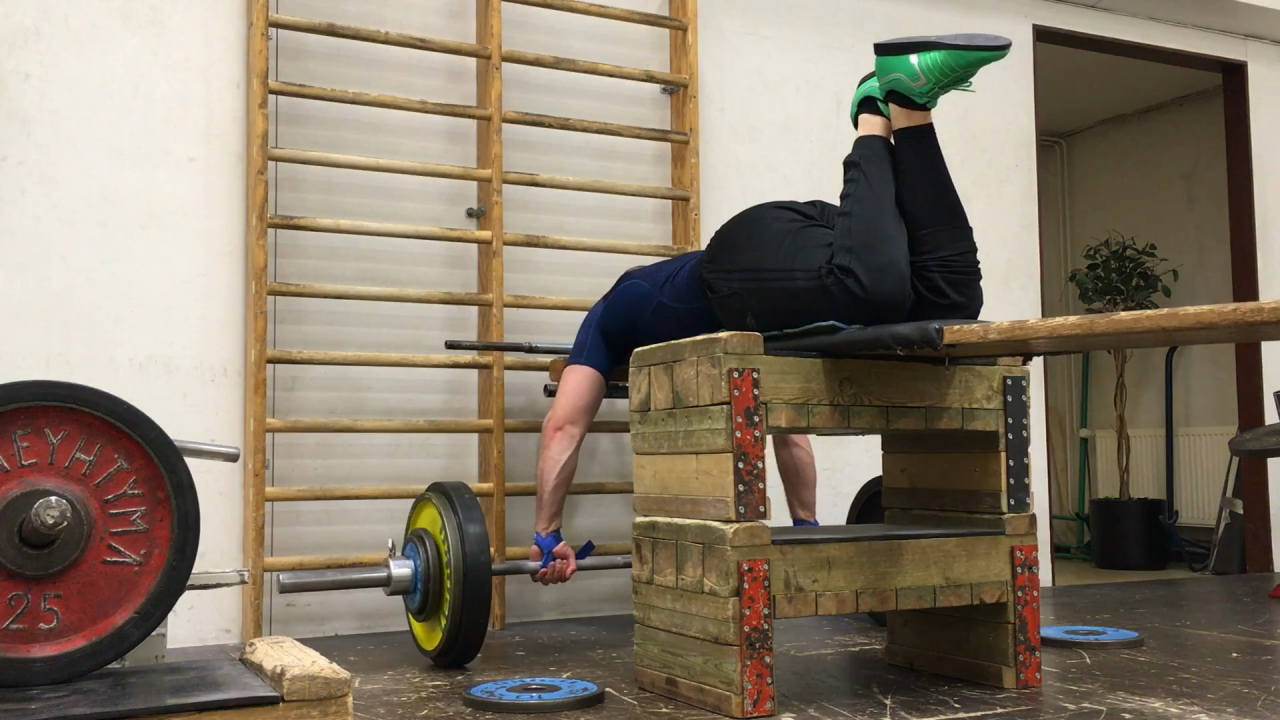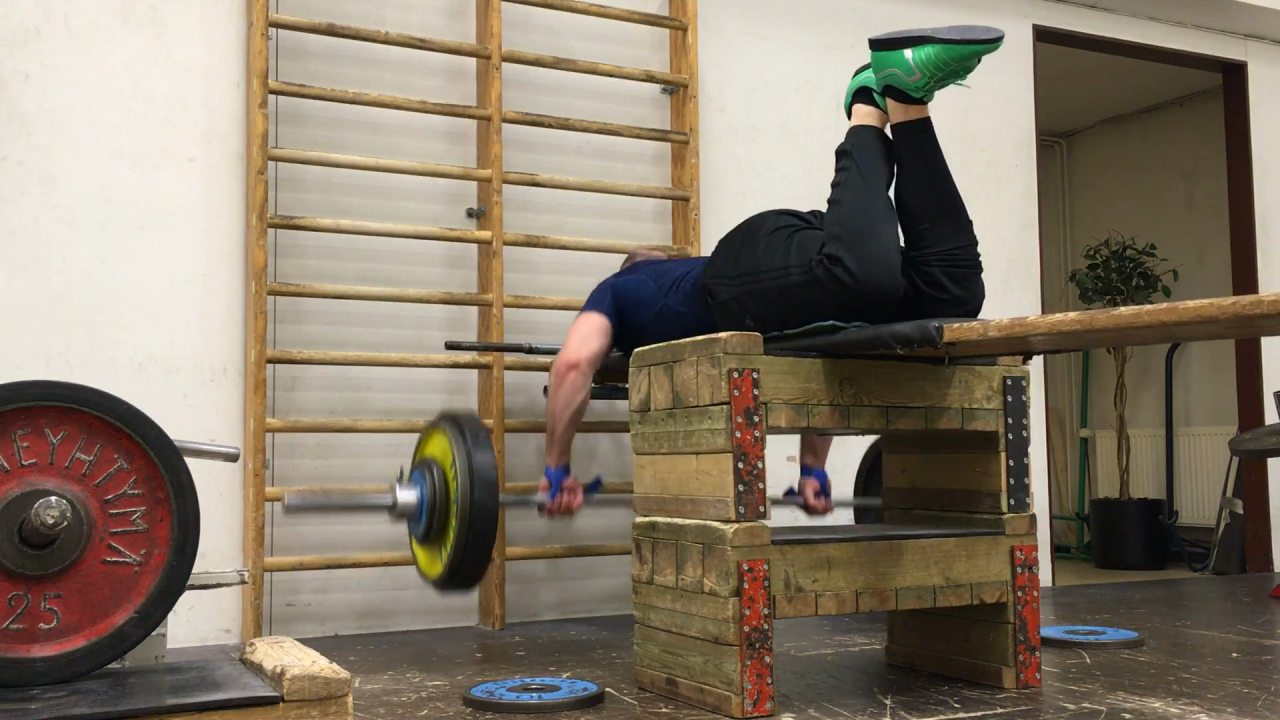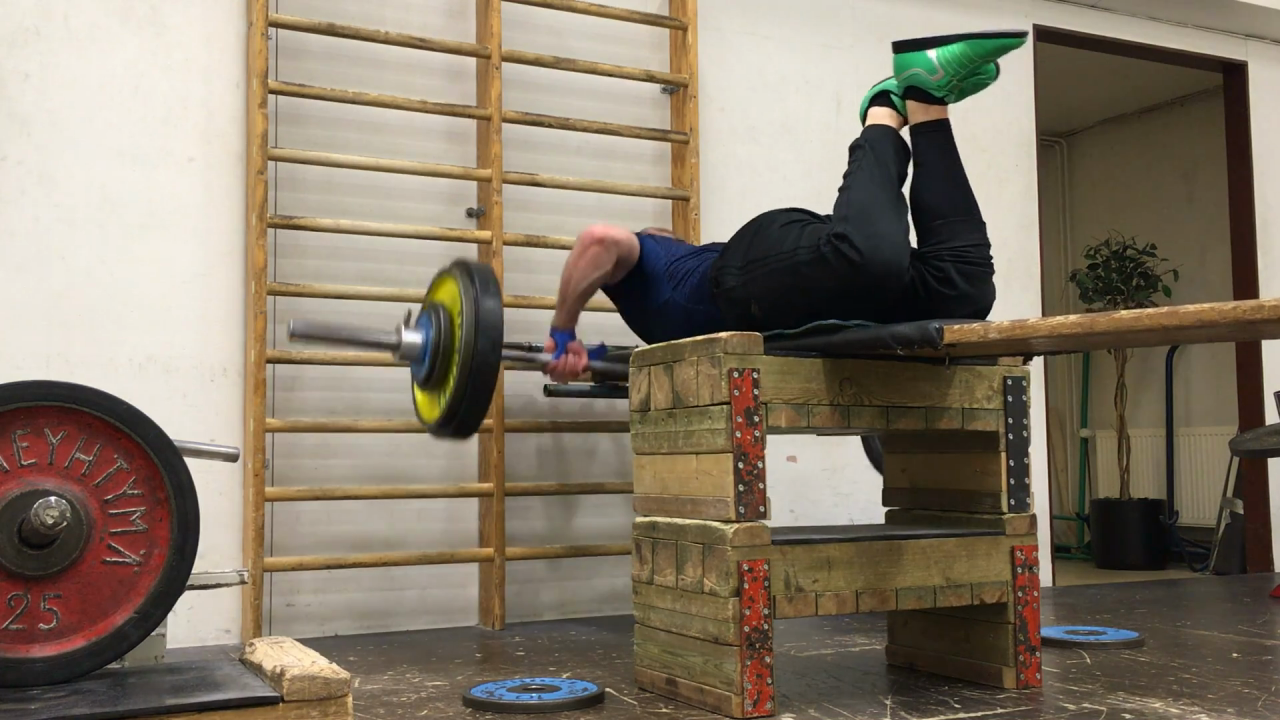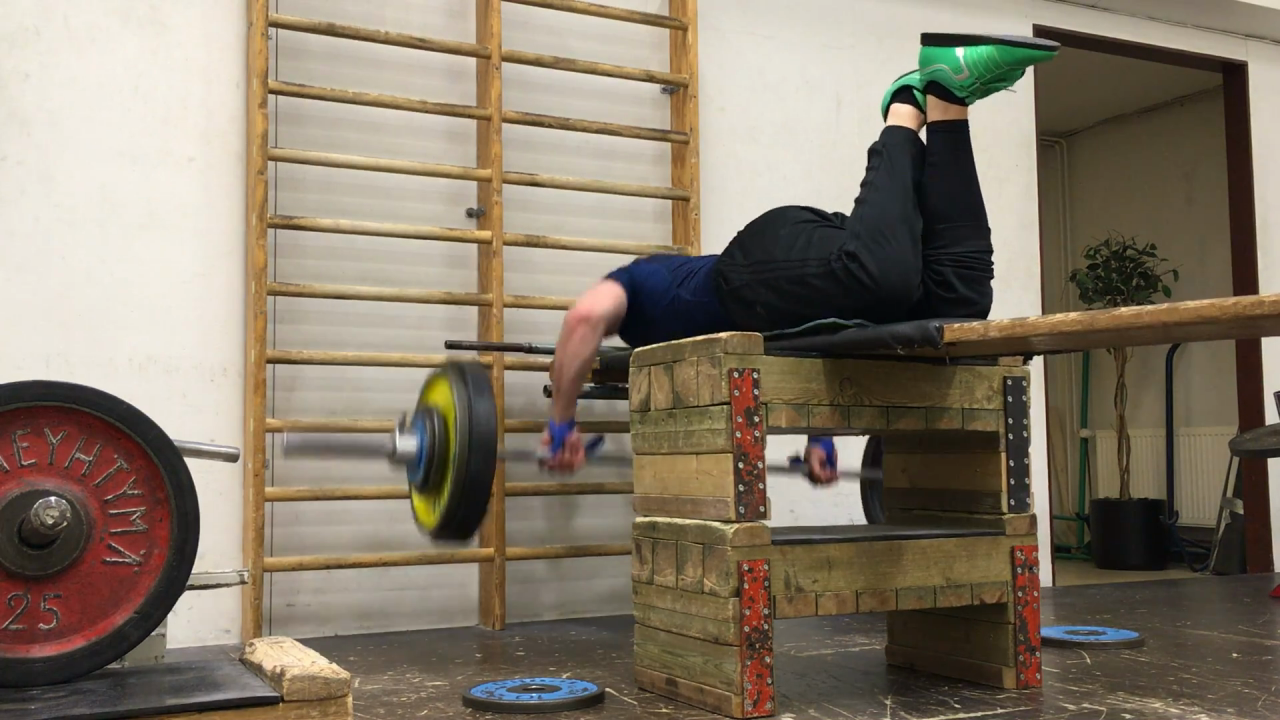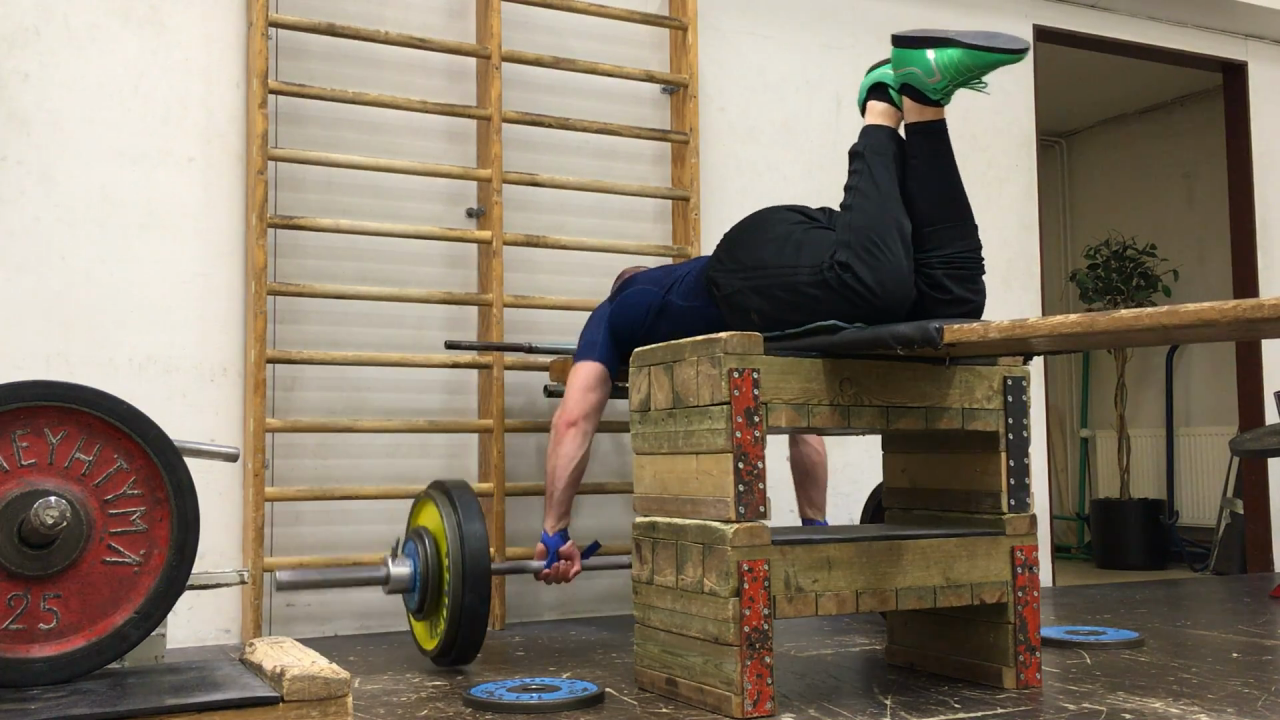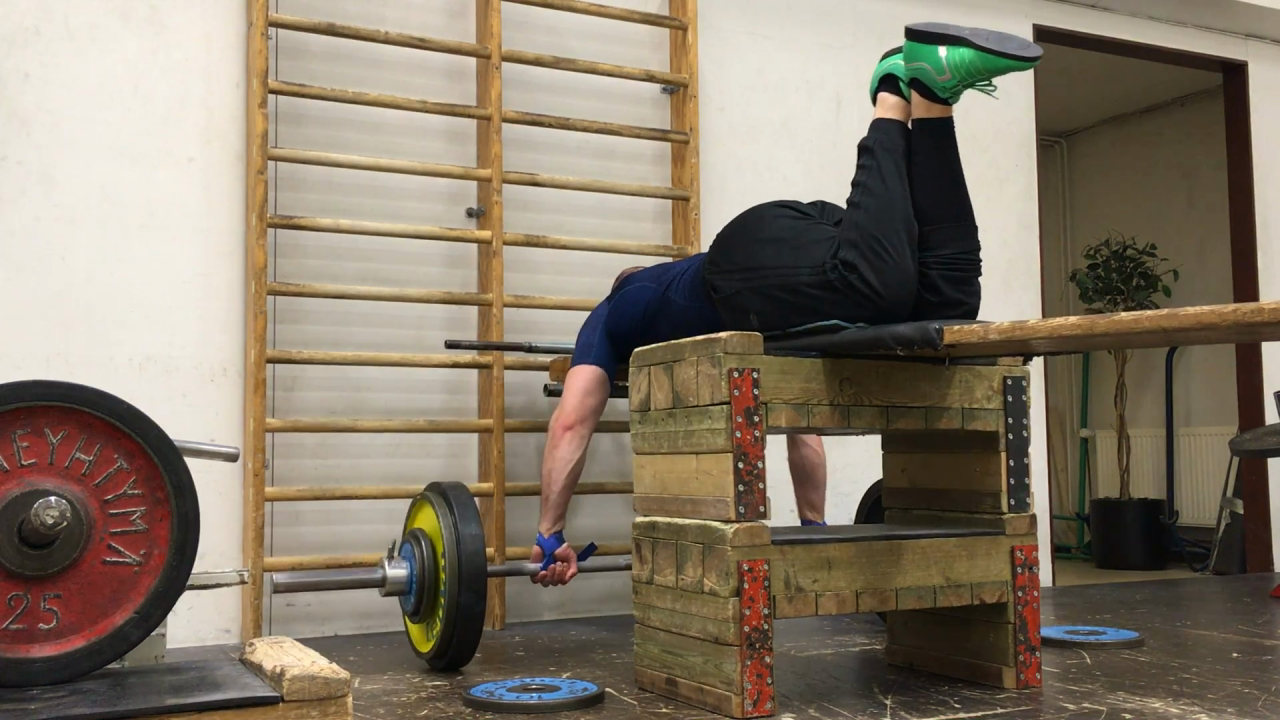
dt=0.3s
person 1, frame 1
left shoulder: (611, 314)
left elbow: (564, 424)
left wrist: (548, 535)
right wrist: (806, 526)
left hip: (753, 262)
left knee: (872, 288)
right knee: (949, 298)
left ankle: (875, 118)
person 1, frame 2
left shoulder: (619, 292)
left elbow: (574, 365)
left wrist: (557, 471)
right wrist: (812, 469)
left hip: (753, 273)
right knee: (952, 290)
left ankle: (869, 109)
person 1, frame 3
left shoulder: (635, 262)
left elbow: (600, 241)
left wrist: (562, 334)
left hip: (760, 275)
right knee: (963, 291)
left ankle: (884, 115)
person 1, frame 4
left shoulder: (635, 283)
left elbow: (585, 316)
left wrist: (562, 424)
right wrist: (820, 433)
left hip: (768, 266)
right knee: (960, 297)
left ankle: (905, 110)
right ankle: (943, 97)
person 1, frame 5
left shoulder: (614, 318)
left elbow: (574, 421)
left wrist: (554, 533)
right wrist: (815, 526)
left hip: (763, 267)
right hip: (781, 293)
left knee: (914, 291)
left ankle: (883, 105)
person 1, frame 6
left shoulder: (613, 316)
left elbow: (570, 424)
left wrist: (550, 536)
right wrist: (814, 527)
left hip: (757, 260)
left knee: (879, 286)
left ankle: (893, 99)
right ankle: (924, 91)
